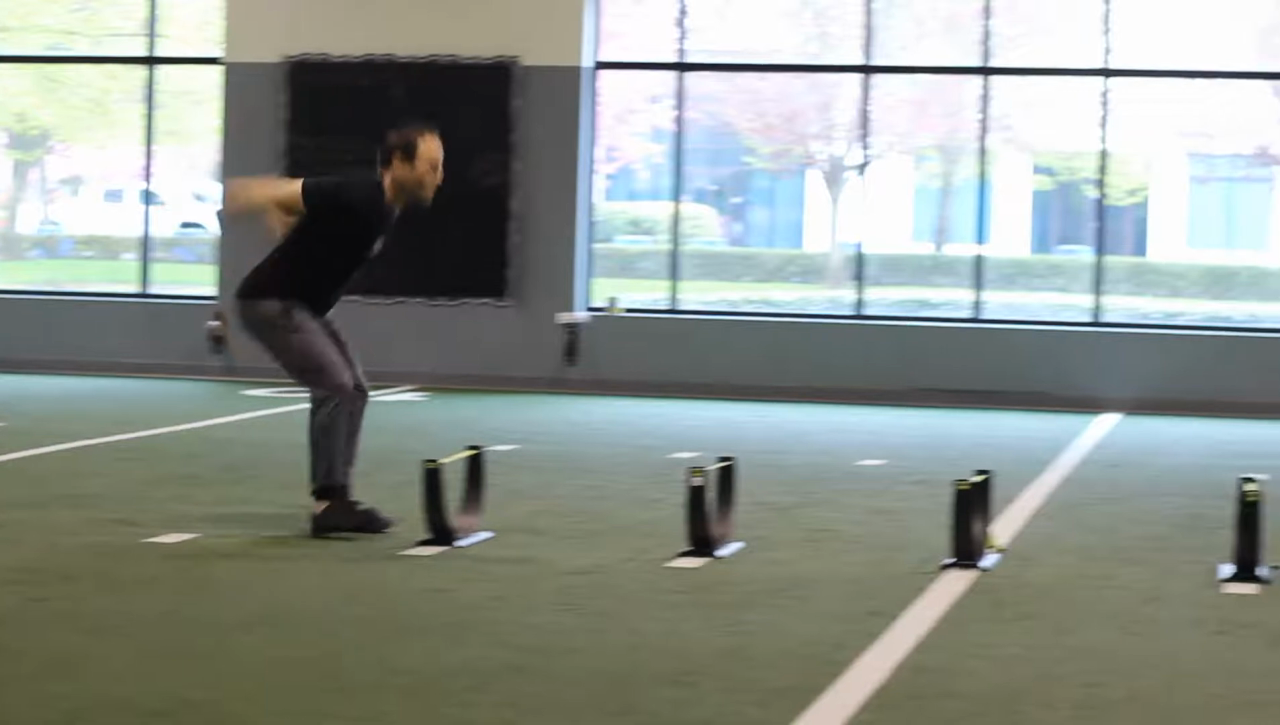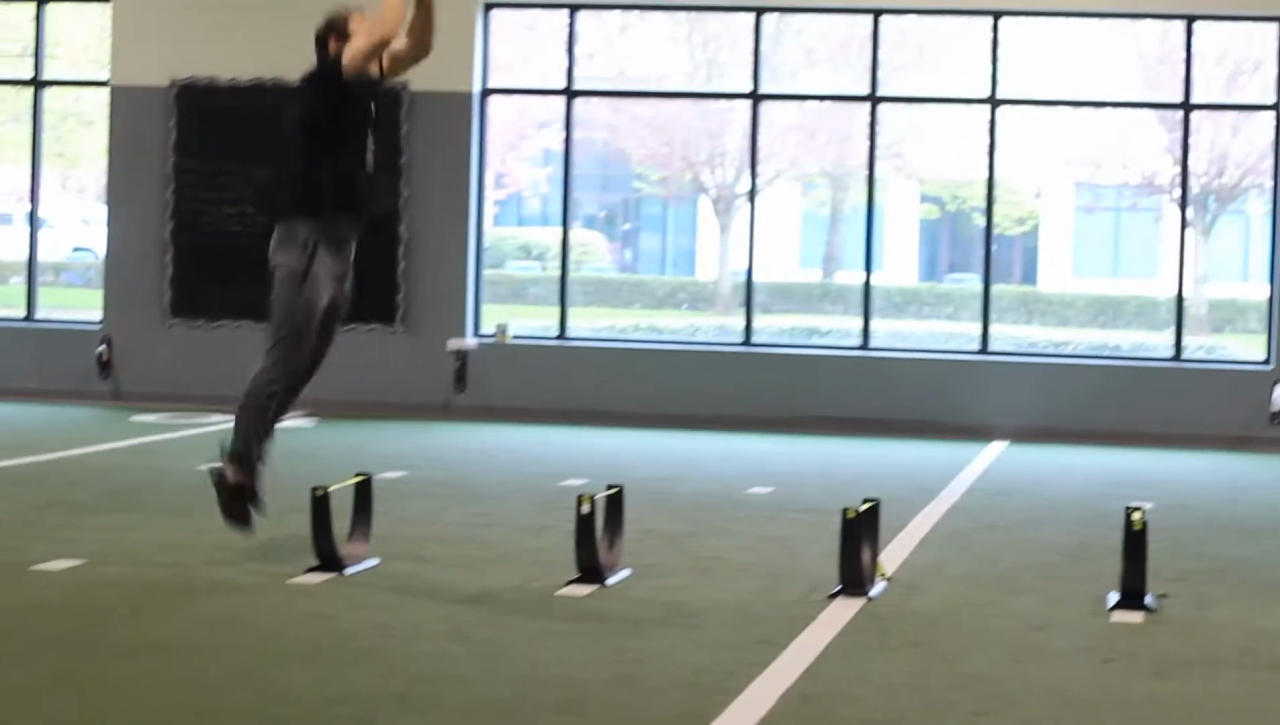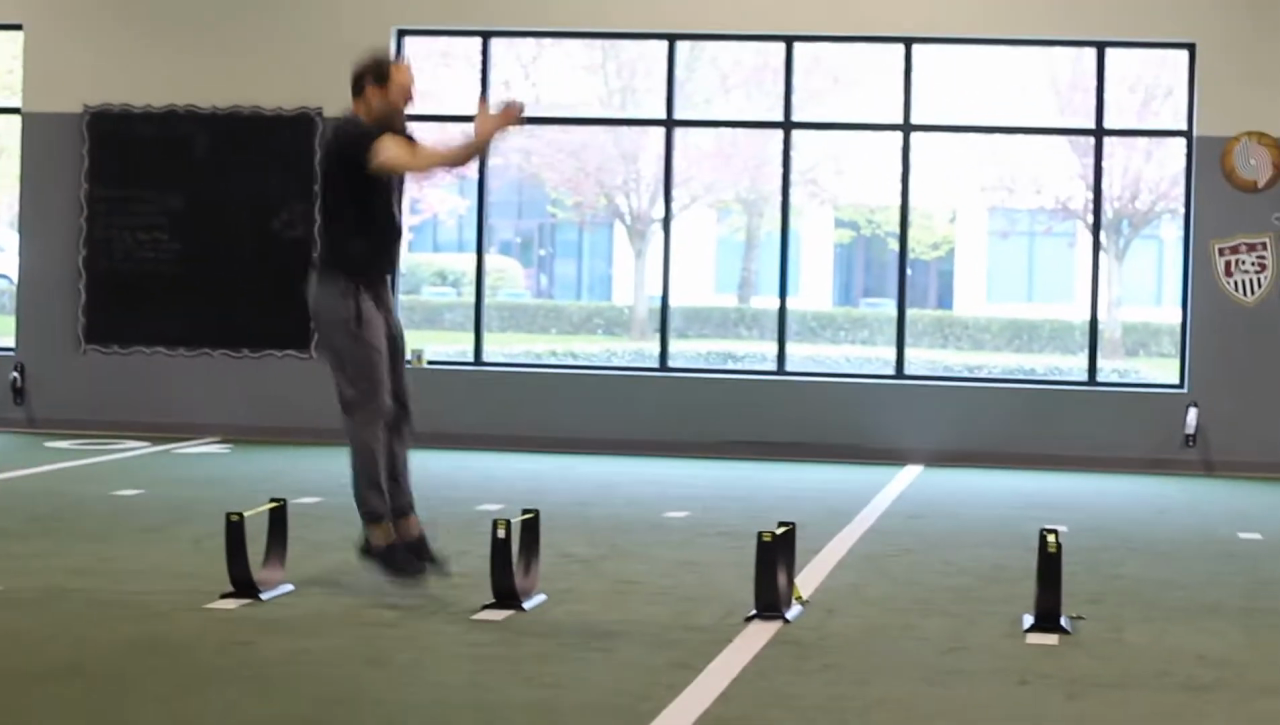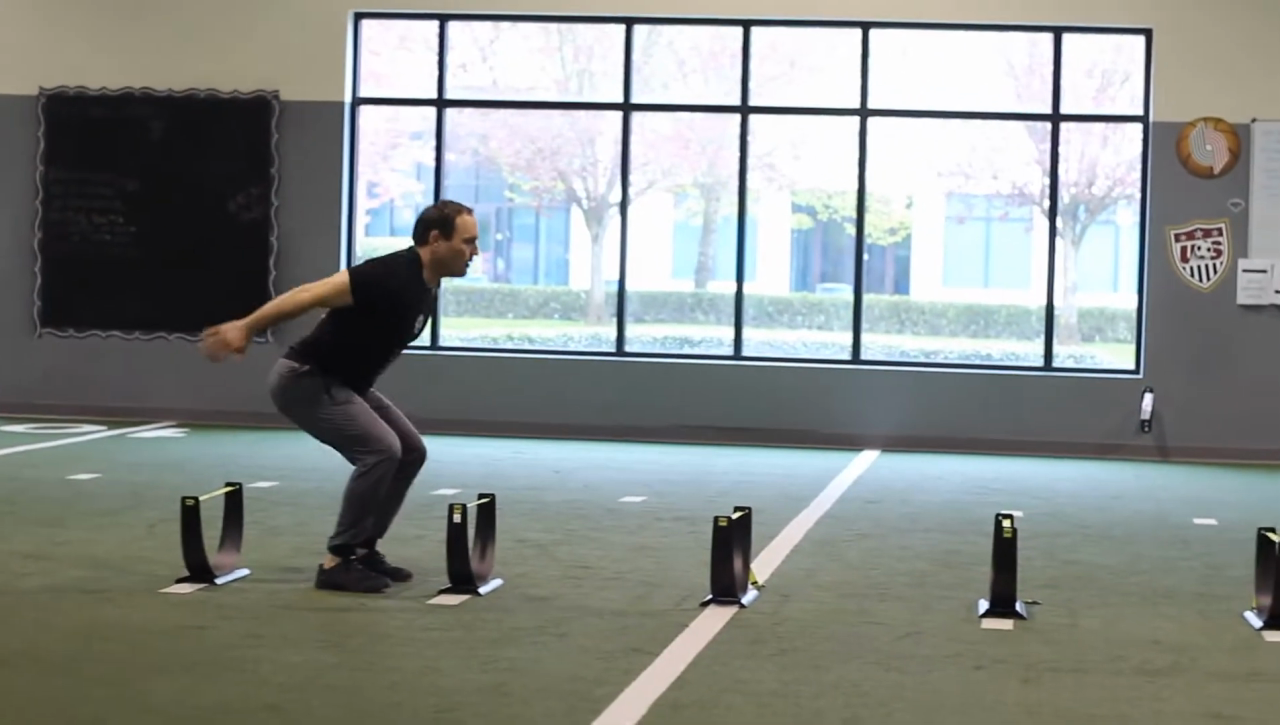
dt=0.5s
person 1, frame 1
left shoulder: (383, 201)
right shoulder: (356, 195)
right elbow: (280, 193)
left wrist: (282, 218)
left hip: (302, 304)
right hip: (270, 302)
left knee: (353, 391)
right knee: (337, 387)
left ankle: (337, 501)
right ankle: (328, 504)
person 1, frame 2
left shoulder: (359, 83)
right shoulder: (324, 82)
left elbow: (415, 49)
left hip: (338, 249)
right hip: (307, 244)
left knee: (302, 364)
right knee: (286, 364)
left ankle: (243, 461)
right ankle: (236, 468)
person 1, frame 3
left shoulder: (388, 136)
right shoulder: (352, 135)
left elbow: (450, 158)
right elbow: (418, 162)
left wrist: (486, 131)
right wrist: (481, 135)
left hip: (374, 293)
right hip: (346, 295)
left knee: (393, 412)
right knee: (369, 409)
left ankle: (402, 525)
right ankle: (379, 531)
person 1, frame 4
left shoulder: (427, 287)
right shoulder: (392, 275)
right elbow: (312, 293)
right wrist: (245, 328)
left hip: (344, 380)
right hip: (306, 380)
left knee: (410, 451)
right knee: (381, 451)
left ankle: (363, 549)
right ankle: (339, 559)
